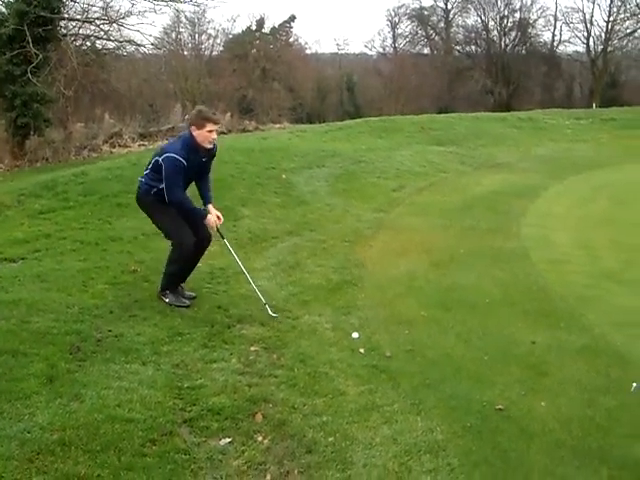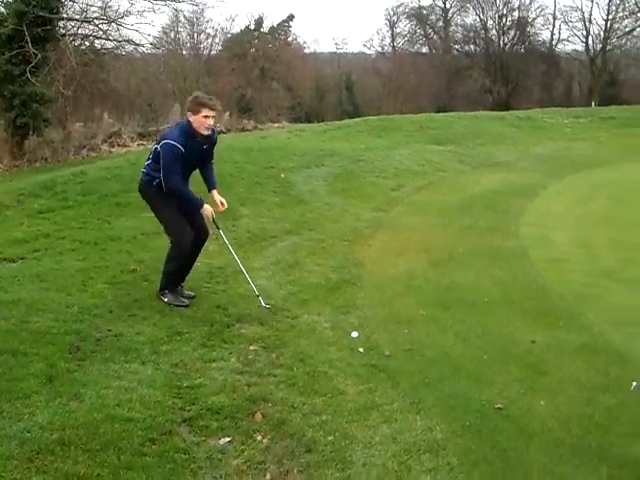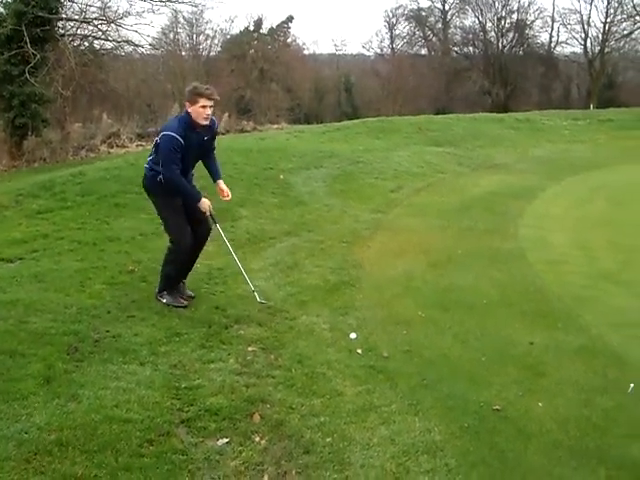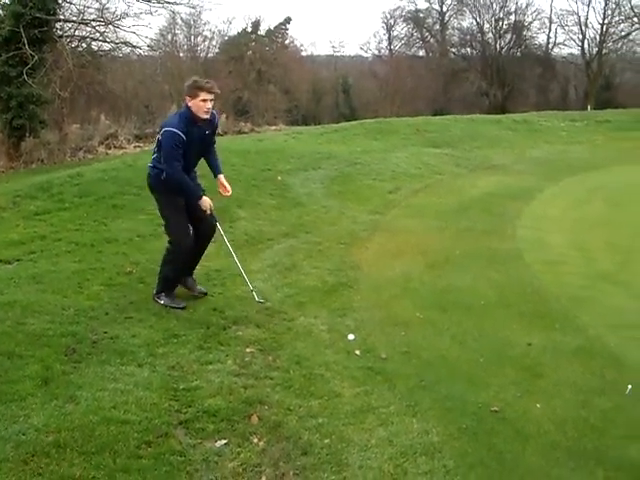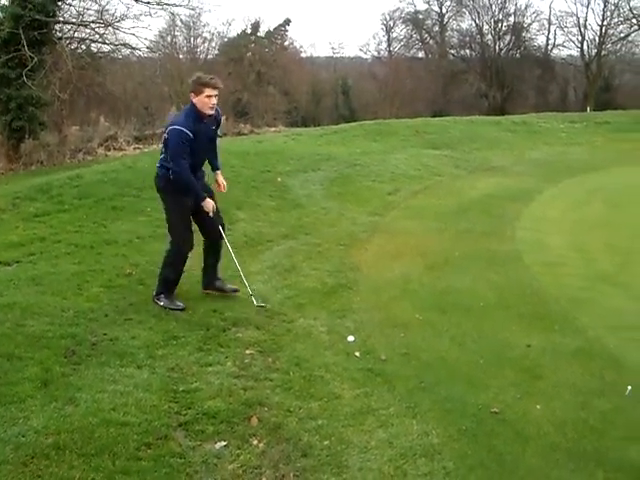
dt=0.1s
person 1, frame 1
left shoulder: (208, 147)
right shoulder: (175, 155)
left elbow: (203, 177)
right elbow: (174, 196)
left wrist: (209, 206)
right wrist: (203, 216)
left hip: (174, 195)
right hip: (151, 196)
left knee: (203, 237)
right knee: (185, 240)
left ankle: (177, 283)
right ankle: (167, 289)
person 1, frame 2
left shoulder: (209, 135)
right shoulder: (173, 141)
left elbow: (206, 163)
right elbow: (171, 183)
left wrist: (214, 191)
right wrist: (200, 205)
left hip: (178, 187)
right hip: (156, 187)
left knee: (200, 233)
right knee: (182, 237)
left ankle: (177, 281)
right ankle: (166, 289)
person 1, frame 3
left shoulder: (210, 125)
right shoulder: (172, 133)
left elbow: (208, 153)
right elbow: (170, 175)
left wrist: (218, 181)
right wrist: (197, 199)
left hip: (182, 181)
right hip: (159, 184)
left knee: (203, 229)
right knee: (182, 237)
left ankle: (178, 280)
right ankle: (165, 290)
person 1, frame 4
left shoulder: (210, 120)
right shoulder: (173, 129)
right elbow: (172, 171)
left wrist: (219, 175)
right wrist: (199, 197)
left hip: (188, 179)
right hip: (164, 183)
left knee: (206, 228)
right knee: (181, 239)
left ankle: (185, 276)
right ankle: (163, 292)
person 1, frame 5
left shoulder: (214, 116)
right shoulder: (180, 127)
right elbow: (179, 170)
left wrist: (217, 171)
right wrist: (202, 199)
left hip: (196, 179)
right hip: (172, 184)
left knee: (216, 228)
right knee: (182, 241)
left ankle: (211, 279)
right ankle: (163, 293)
